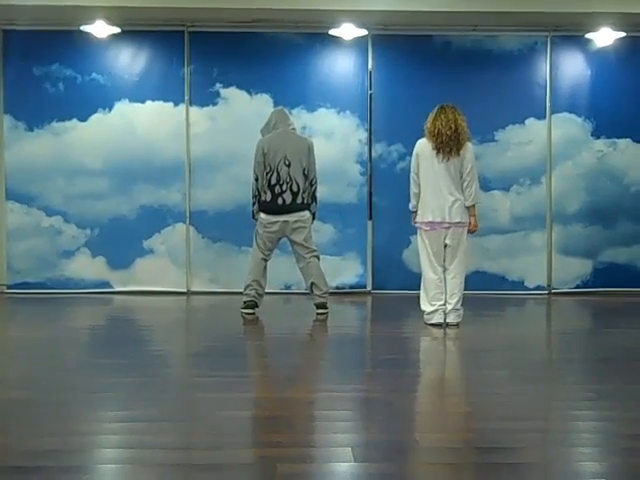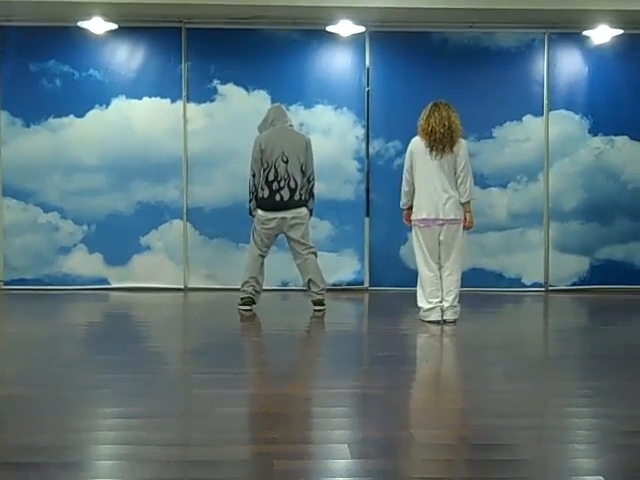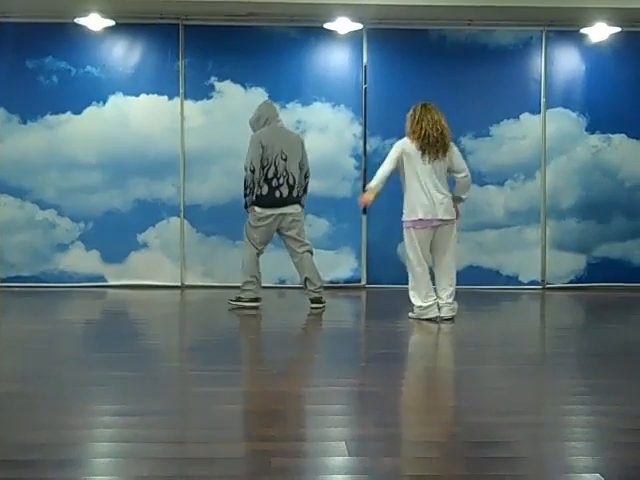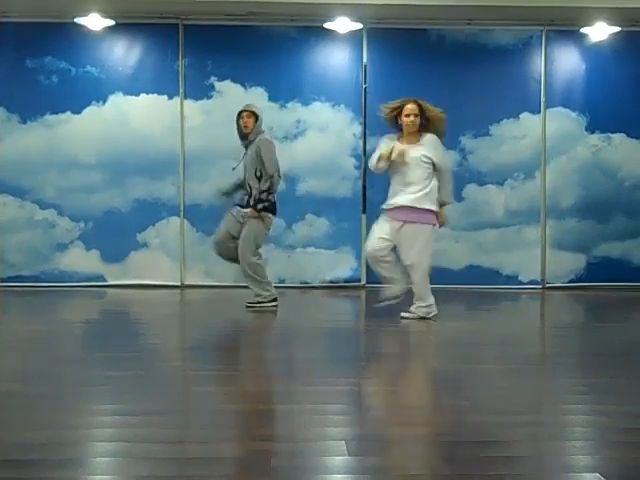
dt=0.3s
person 1, frame 1
left shoulder: (421, 146)
right shoulder: (465, 148)
left elbow: (415, 182)
right elbow: (470, 183)
left wrist: (414, 209)
right wrist: (472, 214)
left hip: (429, 215)
right hip: (456, 215)
left knee: (432, 267)
right knee: (455, 267)
left ankle: (434, 314)
right ankle: (453, 314)
person 1, frame 2
left shoulder: (416, 144)
right shoulder: (459, 145)
left elbow: (408, 179)
right elbow: (464, 179)
left wrist: (406, 207)
right wrist: (467, 210)
left hip: (424, 212)
right hip: (451, 212)
left knee: (428, 264)
right knee: (451, 264)
left ankle: (431, 310)
right ankle: (449, 311)
person 1, frame 3
left shoulder: (405, 145)
right shoulder: (447, 146)
left elbow: (386, 167)
right elbow: (464, 175)
left wrist: (371, 190)
right wrist: (456, 199)
left hip: (418, 214)
right hip: (444, 212)
left knee: (418, 263)
right knee: (445, 263)
left ankle: (427, 307)
right ankle: (447, 307)
person 1, frame 4
left shoulder: (431, 141)
right shoulder: (389, 142)
left elbow: (444, 171)
right elbow: (375, 165)
left wrist: (441, 206)
right wrist: (387, 155)
left hip: (421, 211)
right hip: (394, 209)
left knee: (416, 262)
right knee: (374, 250)
left ankle: (424, 307)
right ankle: (396, 285)
person 2, frame 1
left shoulder: (264, 143)
right shoulder: (306, 143)
left elbow: (258, 179)
right elbow: (312, 180)
left wrist: (255, 209)
right wrist: (312, 210)
left hip: (270, 212)
right hip: (299, 212)
left knee: (259, 256)
right knee: (308, 256)
left ankle: (250, 300)
right ankle: (321, 301)
person 2, frame 2
left shoulder: (262, 140)
right shoulder: (303, 140)
left elbow: (255, 176)
right elbow: (309, 177)
left wrist: (253, 205)
right wrist: (309, 206)
left hip: (267, 209)
right hip: (296, 209)
left knee: (257, 252)
right knee: (306, 253)
left ankle: (248, 297)
right ankle: (318, 298)
person 2, frame 3
left shoulder: (259, 137)
right shoulder: (295, 138)
left elbow: (252, 170)
right elbow: (305, 172)
left wrist: (249, 198)
right wrist: (299, 199)
left hip: (265, 205)
right hip: (291, 206)
left knee: (252, 249)
right knee: (301, 251)
left ankle: (249, 295)
right ankle: (316, 295)
person 2, frame 4
left shoulder: (264, 143)
right shoulder: (250, 145)
left elbow: (273, 176)
left wrist: (260, 206)
right wrist: (228, 190)
left hip: (261, 210)
right hip: (244, 208)
left knee: (247, 253)
right knee: (220, 243)
left ankle: (266, 296)
